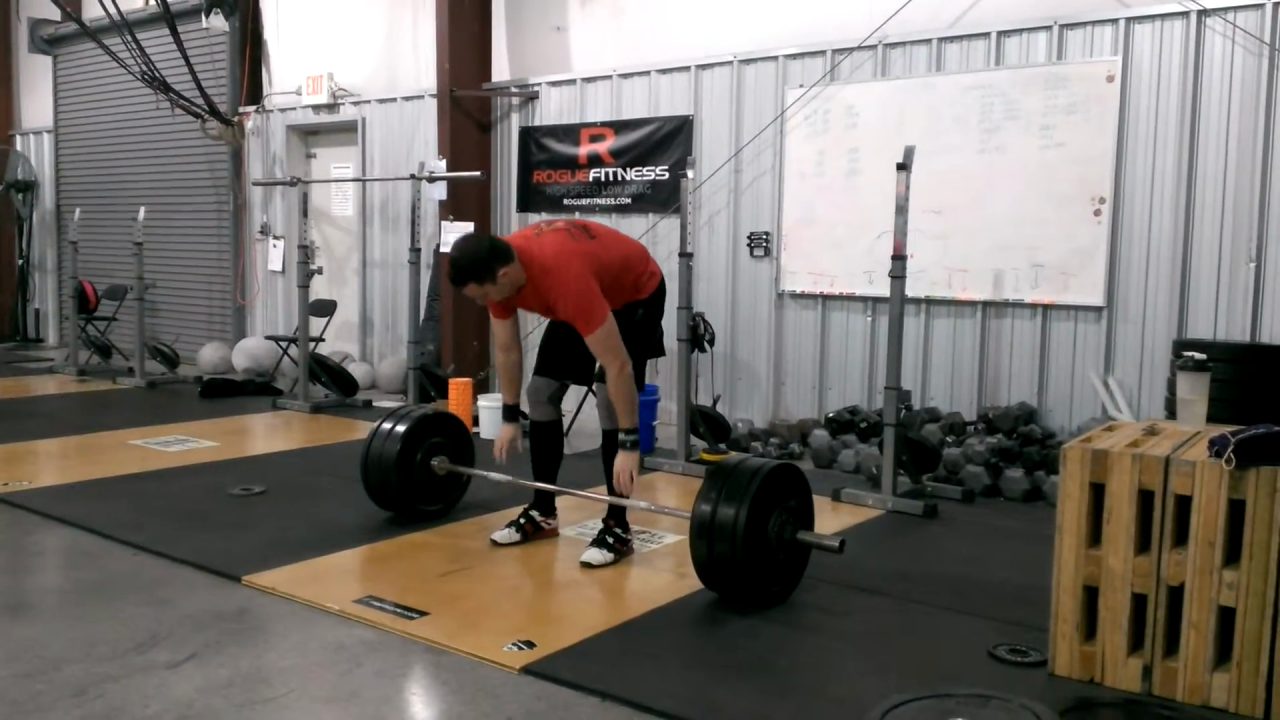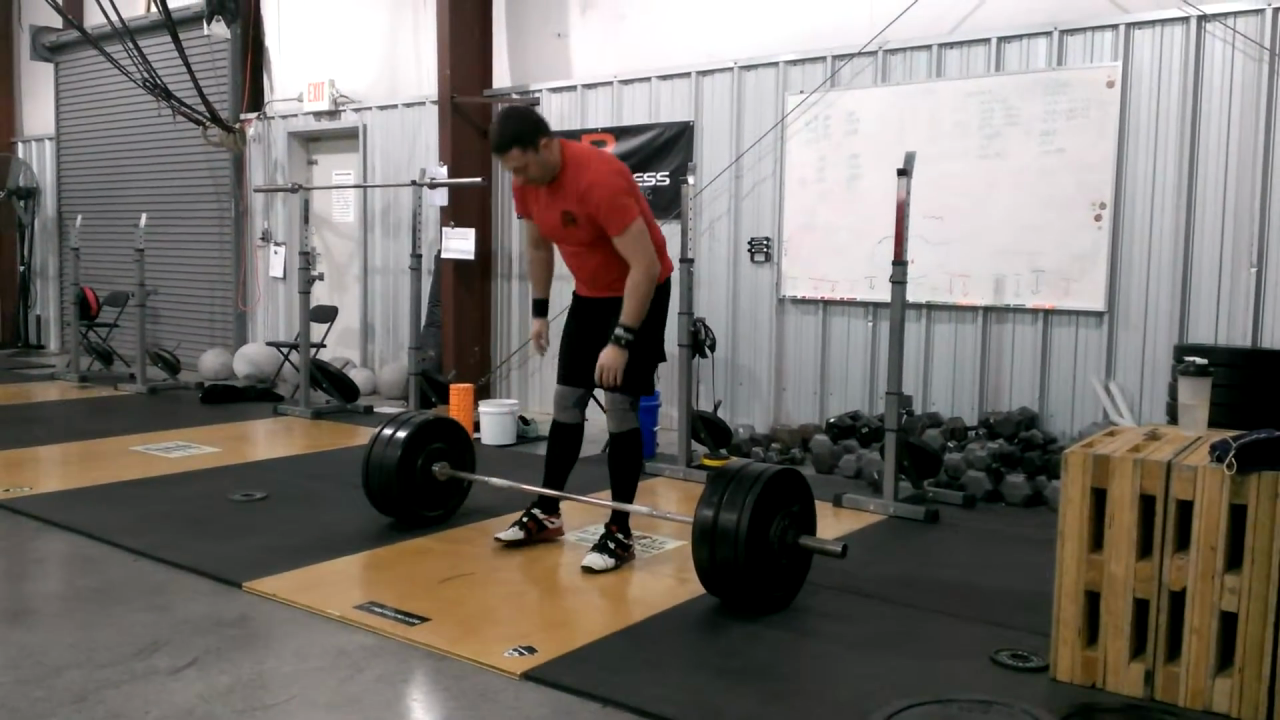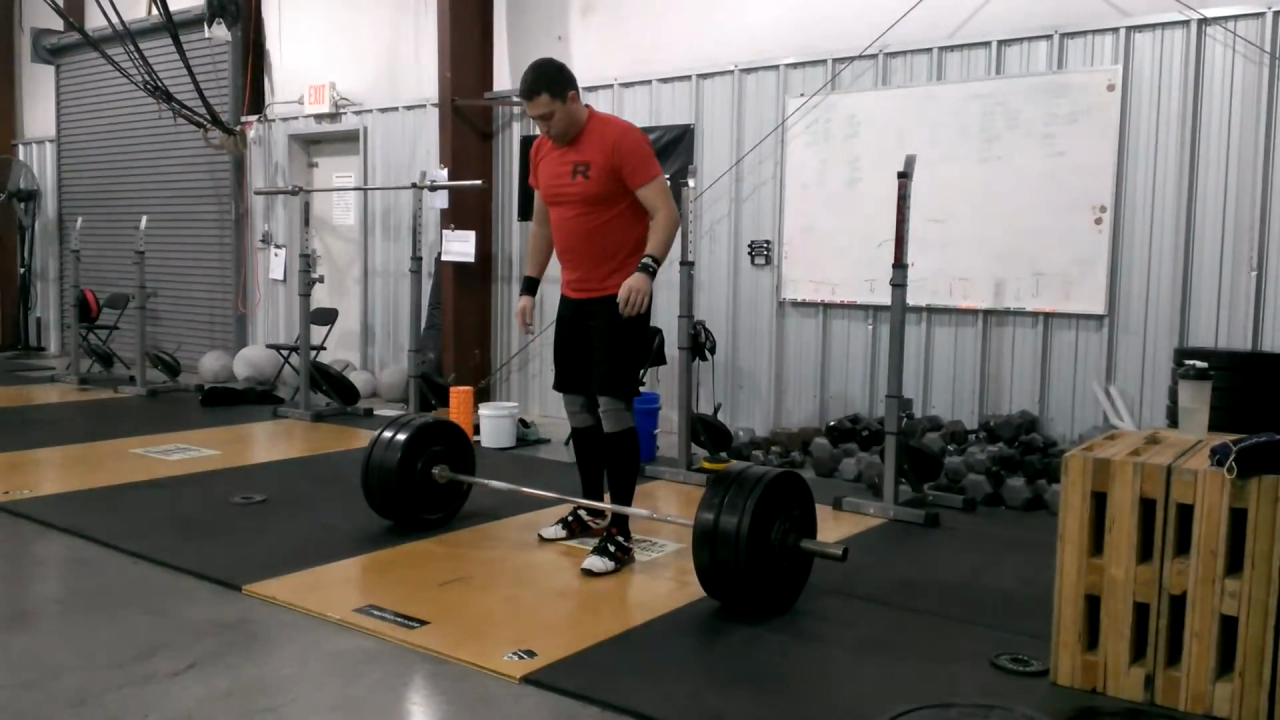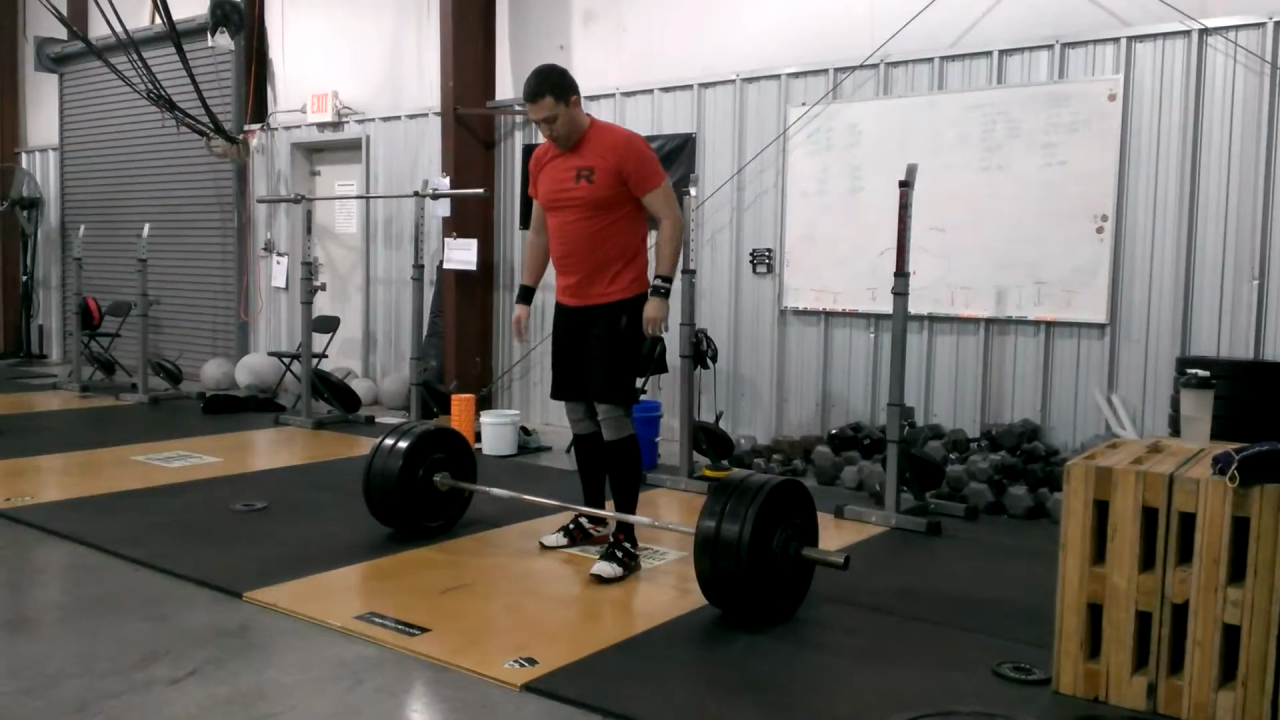
dt=0.4s
person 1, frame 1
left shoulder: (565, 277)
right shoulder: (499, 270)
left elbow: (618, 365)
right elbow: (507, 349)
left wrist: (628, 446)
right wrist: (510, 419)
left hip: (636, 296)
right hip: (579, 304)
left knee: (607, 399)
right knee: (540, 394)
left ankle: (617, 528)
right ankle: (542, 513)
person 1, frame 2
left shoulder: (599, 179)
right shoulder: (527, 182)
left elbow: (645, 265)
right elbow: (537, 246)
left wrist: (621, 341)
right wrist: (539, 311)
left hip: (638, 296)
right hip: (589, 293)
left knee: (619, 404)
right knee: (567, 398)
left ankle: (620, 532)
right ankle: (545, 514)
person 1, frame 3
left shoulder: (621, 139)
right shoulder: (542, 150)
left elbow: (666, 212)
left wrist: (646, 269)
right wrist: (529, 287)
left hip: (620, 297)
right hip: (575, 297)
left knee: (613, 408)
right knee: (577, 405)
left ankle: (620, 533)
right ankle: (591, 510)
person 1, frame 4
left shoulder: (624, 147)
right shoulder: (542, 159)
left elbow: (670, 218)
left wrist: (660, 289)
right wrist: (524, 296)
left hip: (618, 305)
right hip: (570, 305)
left knee: (612, 414)
right knee: (578, 413)
left ankle: (626, 540)
right ankle: (593, 518)
